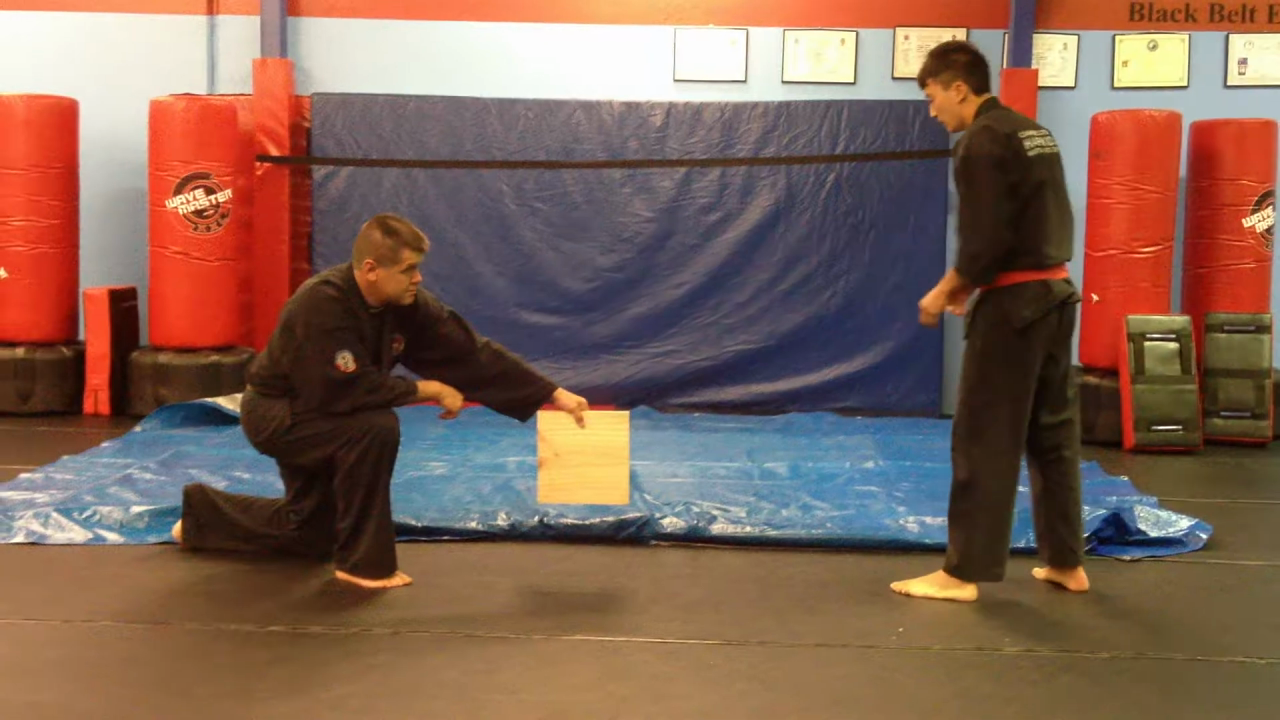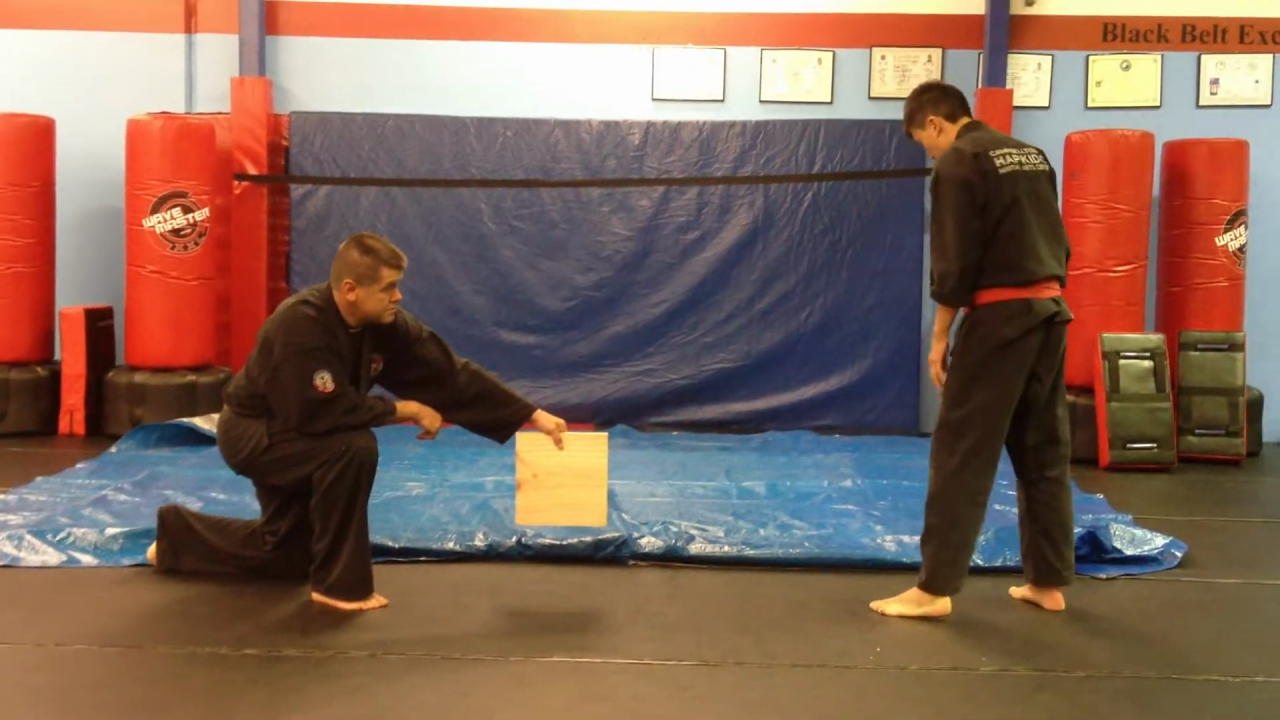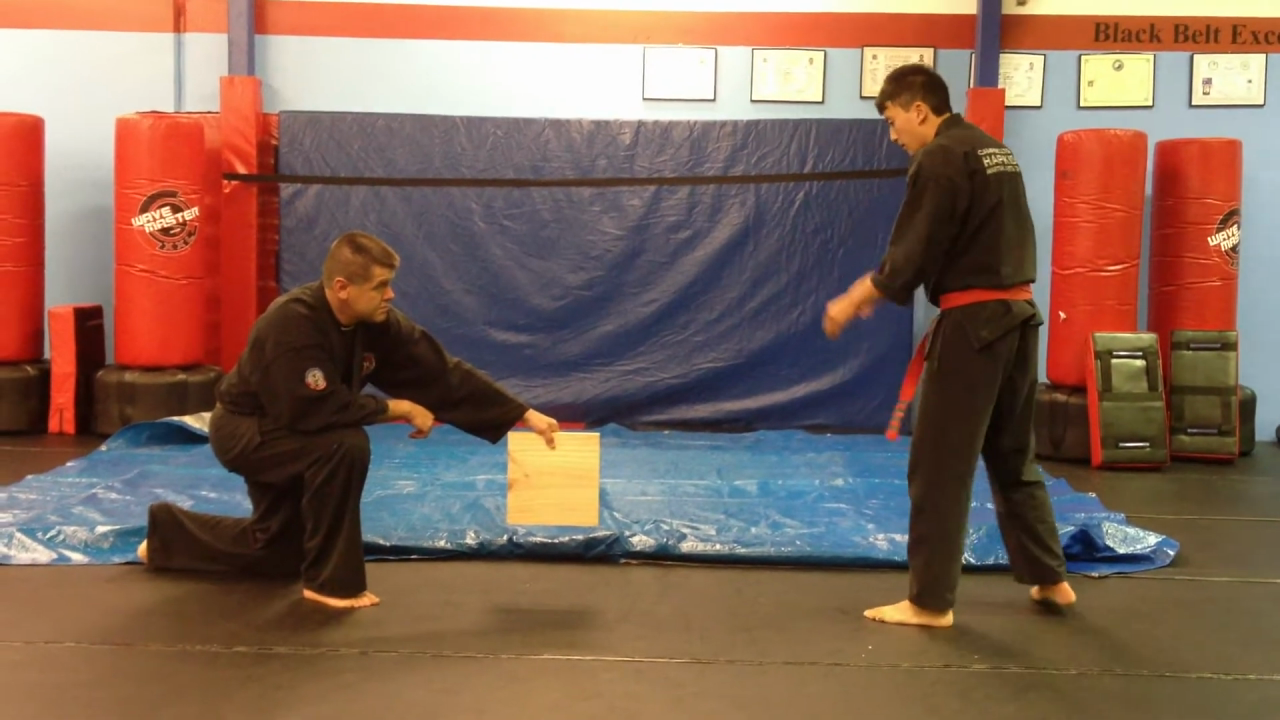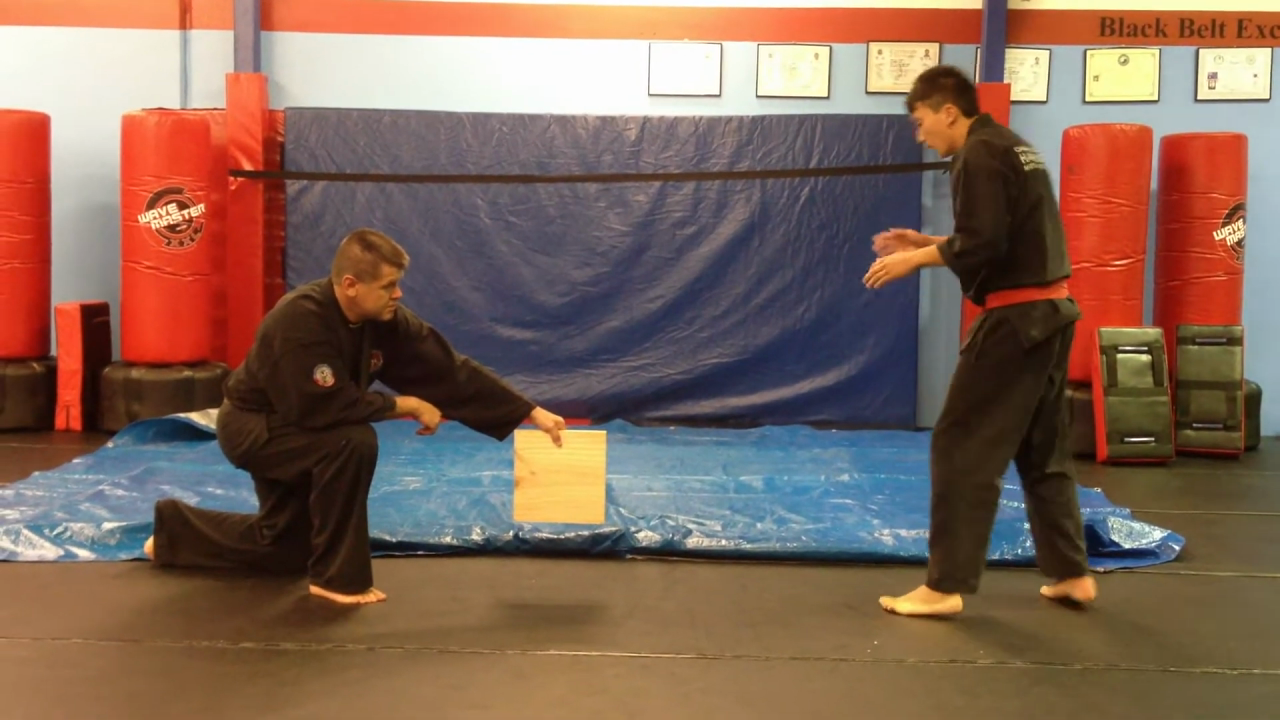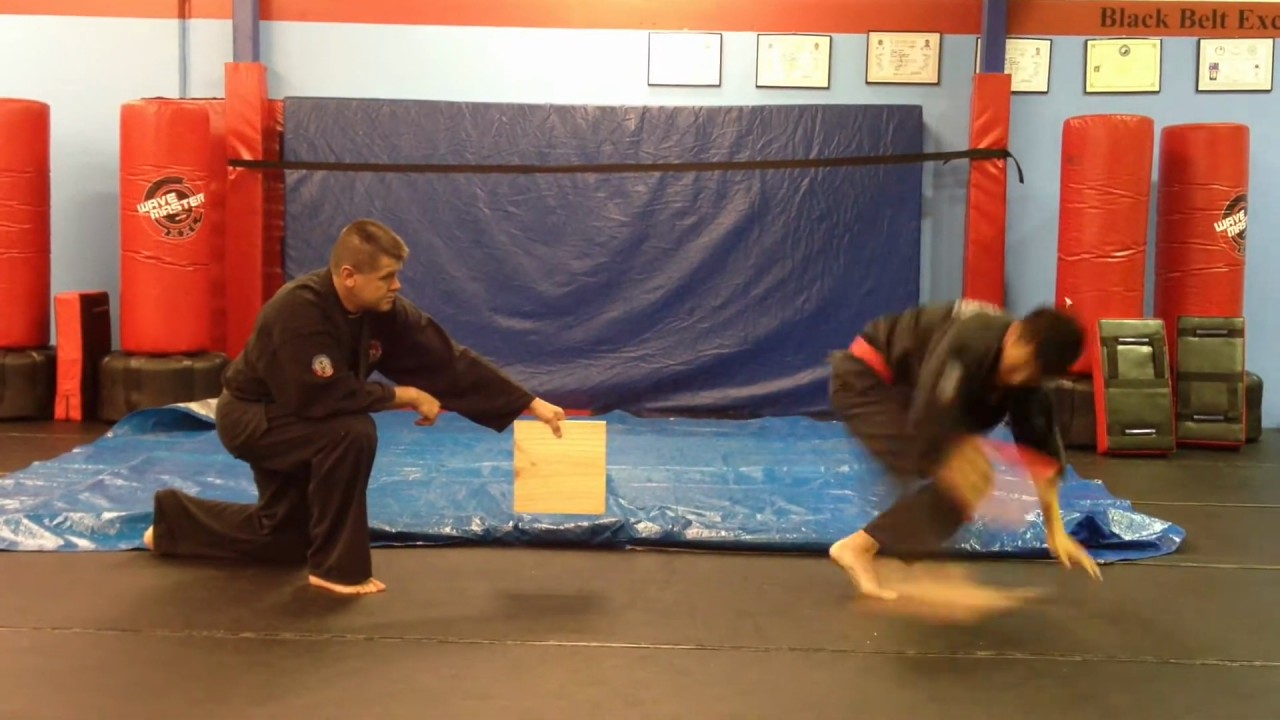
dt=0.7s
person 1, frame 1
left shoulder: (981, 142)
right shoulder: (1033, 133)
left elbow: (985, 240)
left wrist: (945, 290)
right wrist: (966, 282)
left hip: (1013, 302)
right hip: (1055, 292)
left knee: (984, 439)
right knee: (1053, 433)
left ankle: (964, 573)
right ankle: (1066, 561)
person 1, frame 2
left shoulder: (957, 164)
right shoulder: (1032, 155)
left elbow: (953, 264)
right elbow: (1057, 244)
left wrist: (940, 337)
left hip: (1000, 316)
right hip: (1048, 312)
left knee: (960, 453)
right knee: (1043, 453)
left ankle: (935, 586)
right ankle: (1048, 581)
person 1, frame 3
left shoulder: (939, 161)
right shoulder: (994, 150)
left elbow: (915, 256)
left wrist: (856, 298)
right wrist: (882, 275)
left hip: (974, 323)
right hip: (1017, 314)
left knee: (940, 462)
right knee: (1013, 456)
left ankle: (930, 600)
right ankle: (1050, 578)
person 1, frame 4
left shoulder: (980, 155)
right shoulder: (1015, 150)
left elbow: (983, 242)
left wrist: (914, 259)
right wrist: (927, 243)
left hip: (1017, 319)
right hip: (1052, 311)
left knee: (965, 445)
right knee: (1044, 450)
left ankle: (945, 586)
right ankle: (1071, 573)
person 1, frame 5
right shoulder: (968, 338)
left elbow: (1041, 442)
right elbow: (932, 418)
left wrist: (1056, 531)
right hip: (864, 374)
left ankle: (861, 547)
person 2, frame 1
left shoulder: (405, 302)
right shoulder: (322, 305)
left elbow: (470, 352)
right elbow: (349, 391)
left wrist: (552, 393)
right wrist: (429, 390)
left hip: (316, 413)
right hip: (276, 412)
left knee: (312, 532)
right knee: (375, 429)
left ankle: (201, 514)
right ankle: (362, 561)
person 2, frame 2
left shoulder: (384, 323)
right shoulder: (300, 325)
left elbow: (450, 374)
right elbow: (327, 411)
left wrist: (531, 414)
right wrist: (407, 409)
left hip: (294, 431)
right hip: (253, 433)
left knee: (289, 554)
right knee: (354, 448)
left ankle: (177, 535)
right ankle: (339, 583)
person 2, frame 3
left shoulder: (376, 322)
right shoulder: (292, 323)
left elbow: (441, 372)
right elbow: (318, 409)
left wrist: (523, 414)
right wrist: (399, 409)
left hip: (285, 431)
right hip: (244, 430)
left knee: (279, 550)
right knee: (345, 446)
left ankle: (166, 533)
right ankle: (329, 581)
person 2, frame 4
left shoulder: (385, 320)
right shoulder: (301, 320)
left elbow: (451, 371)
right elbow: (326, 406)
left wrist: (530, 412)
right wrist: (406, 405)
left hip: (293, 427)
right hip: (253, 426)
left knee: (286, 548)
right knee: (354, 442)
left ankle: (174, 529)
right ankle: (337, 576)
person 2, frame 5
left shoulder: (385, 310)
right shoulder: (299, 309)
left elbow: (450, 362)
right elbow: (323, 396)
left wrist: (530, 403)
right wrist: (403, 396)
left hip: (289, 418)
right hip: (251, 416)
left knee: (286, 536)
right knee: (352, 433)
left ankle: (174, 519)
right ankle: (336, 567)
